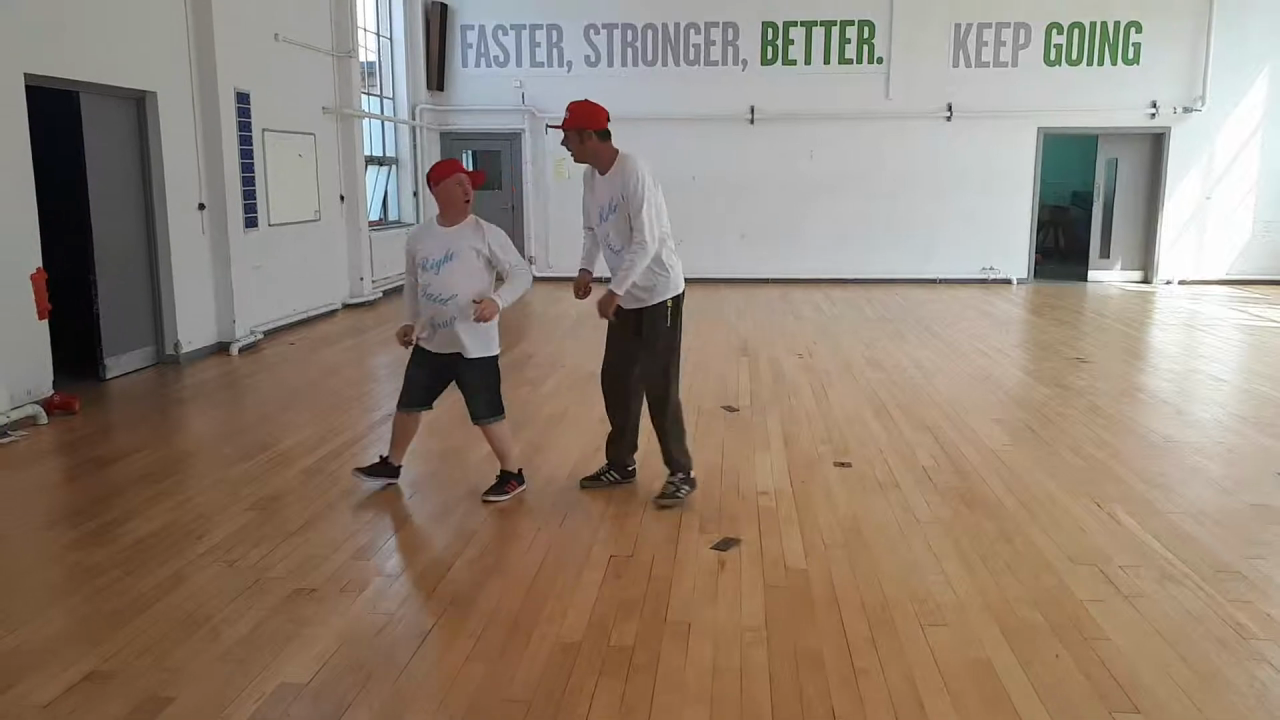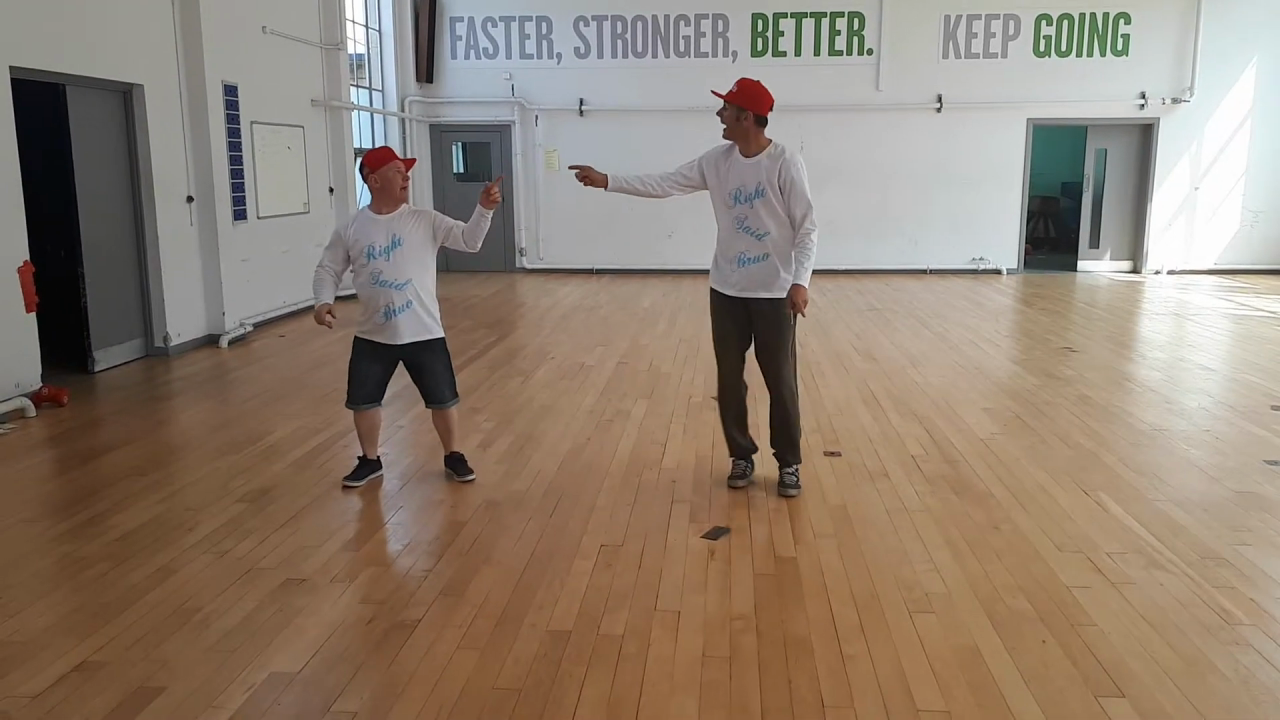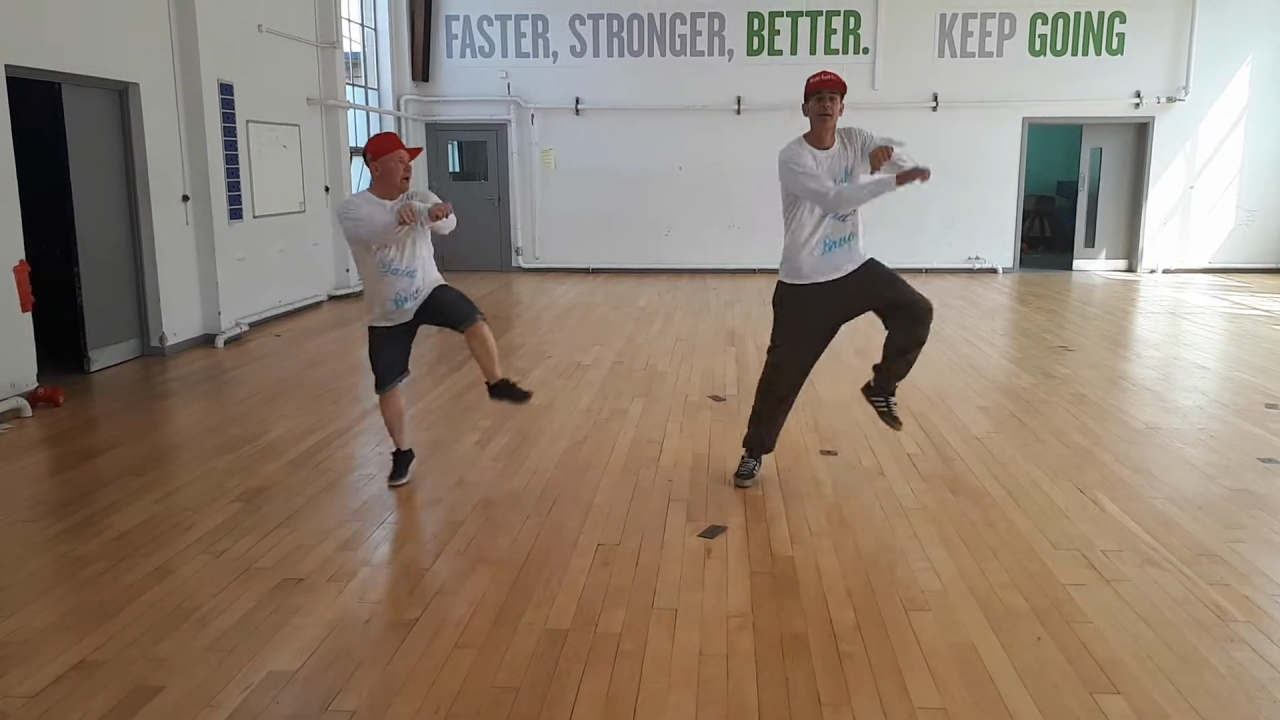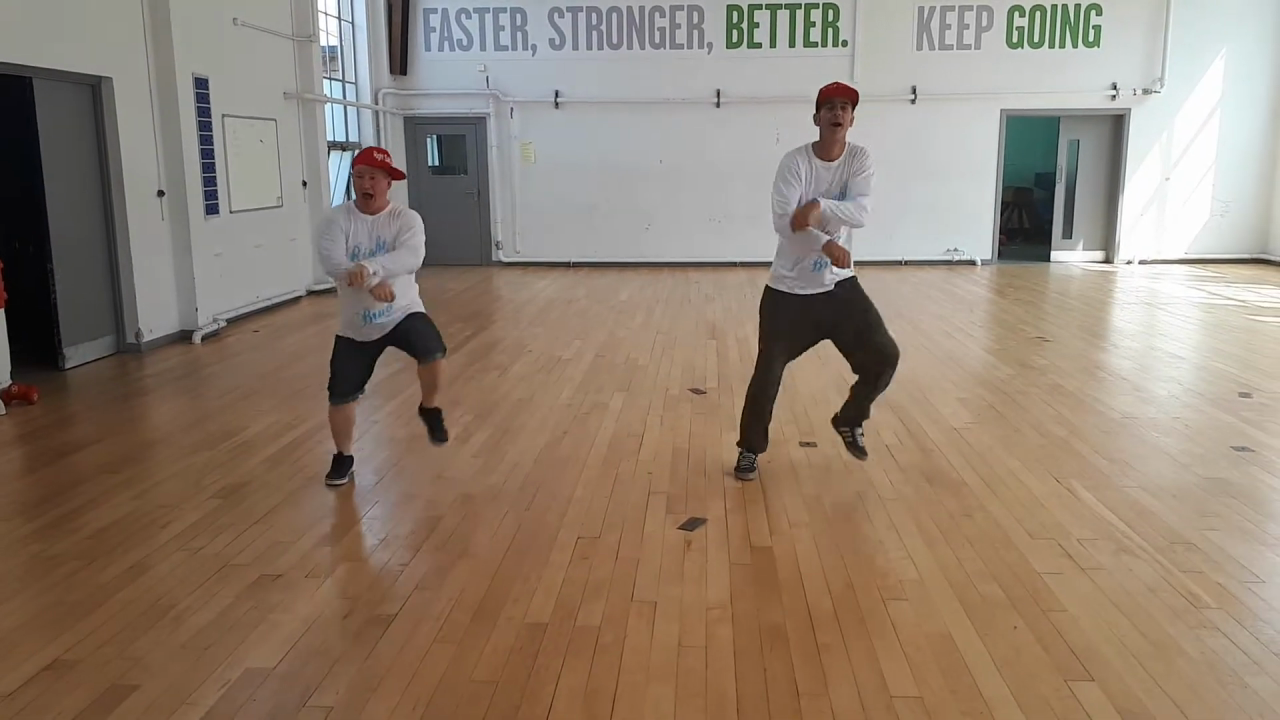
dt=0.7s
person 1, frame 1
left shoulder: (634, 175)
right shoulder: (591, 177)
left elbow: (647, 240)
left wrist: (617, 291)
right wrist: (586, 268)
left hip: (658, 295)
right hip: (622, 299)
left knee: (659, 386)
right knee: (616, 382)
left ankle: (680, 472)
right ankle: (621, 462)
person 1, frame 2
left shoulder: (785, 163)
right shoulder: (716, 160)
left elbow: (806, 228)
right elbow: (665, 183)
left wrist: (800, 281)
right wrist: (607, 181)
left hip: (774, 291)
right hip: (726, 289)
left knee: (781, 380)
right knee: (730, 379)
left ankle: (789, 462)
right ankle: (741, 455)
person 1, frame 3
left shoulder: (854, 140)
right shoulder: (791, 156)
left elbow: (903, 160)
right elbow: (834, 199)
left wrist: (894, 158)
right wrist: (895, 179)
left hip: (853, 267)
right hip: (802, 279)
left knee: (916, 314)
right knee: (782, 370)
left ankle: (882, 389)
right ankle: (755, 451)
person 1, frame 4
left shoulder: (859, 158)
right shoulder: (793, 162)
left elbow: (859, 214)
right elbow: (782, 221)
left wrist: (819, 206)
right wrist: (825, 244)
left hip: (839, 283)
right hip: (789, 287)
left knee: (883, 357)
right knee: (768, 372)
left ankle: (850, 421)
right ankle: (750, 448)
person 2, frame 1
left shoulder: (486, 235)
right shoulder: (419, 237)
left elbow: (521, 275)
left wrist: (497, 301)
right wrist: (409, 321)
left hip: (475, 345)
right hip: (430, 342)
left knee: (487, 414)
right knee: (409, 405)
left ankle: (512, 475)
right ankle: (391, 465)
person 2, frame 2
left shoulder: (426, 221)
right shoulder: (350, 229)
left elbow: (469, 241)
right elbow: (327, 270)
left wrist: (484, 210)
right wrist: (324, 300)
left hip: (424, 332)
right hip: (373, 335)
left knee: (443, 399)
right knee: (362, 401)
left ankle: (453, 455)
right ankle: (370, 460)
person 2, frame 3
left shoulder: (418, 198)
right shoulder: (352, 209)
left elbow: (447, 223)
right elbow: (377, 233)
left wrist: (428, 213)
right wrist: (415, 216)
left hip: (428, 293)
right hip: (386, 313)
left knee: (473, 323)
right knee: (388, 387)
left ankle: (499, 384)
right ankle: (401, 453)
person 2, frame 4
left shoulder: (407, 219)
right shoulder: (336, 220)
left elbow: (412, 257)
right elbow: (332, 263)
left wrist: (369, 270)
right wrist: (370, 282)
left hip: (404, 314)
right hip: (356, 325)
left knee: (433, 354)
right knee: (341, 397)
left ankle: (430, 409)
right ankle: (343, 457)
